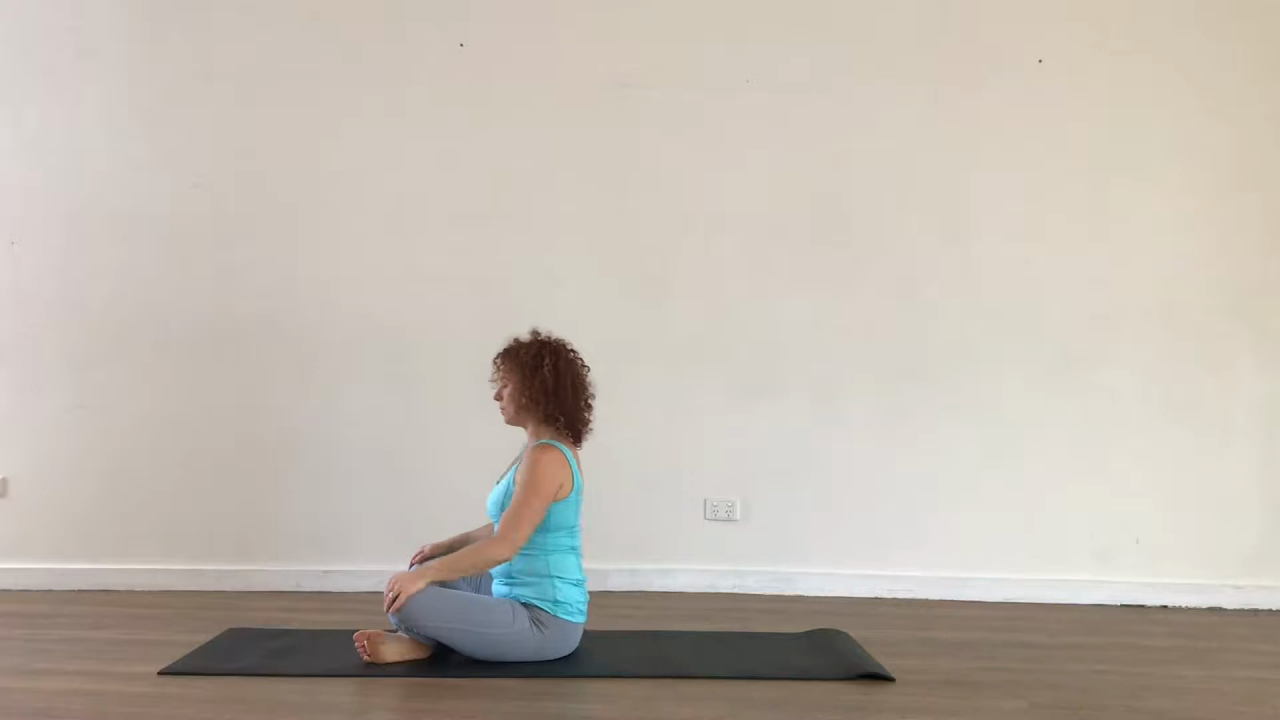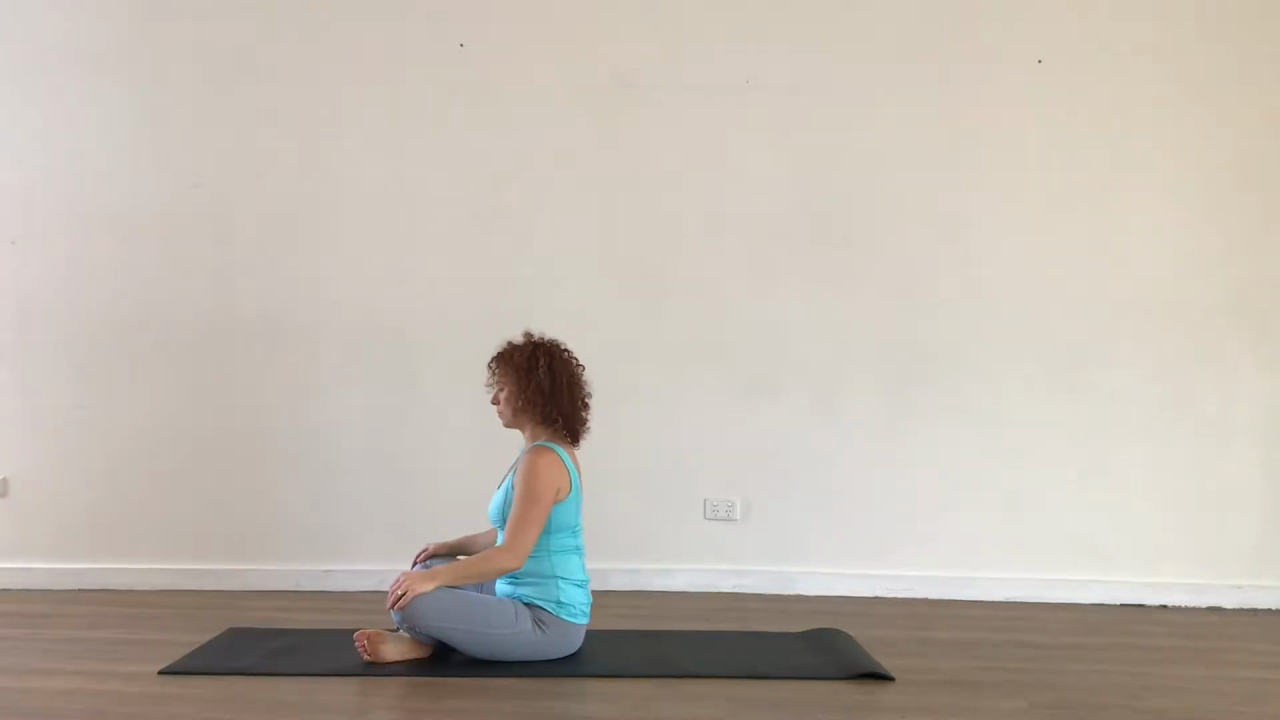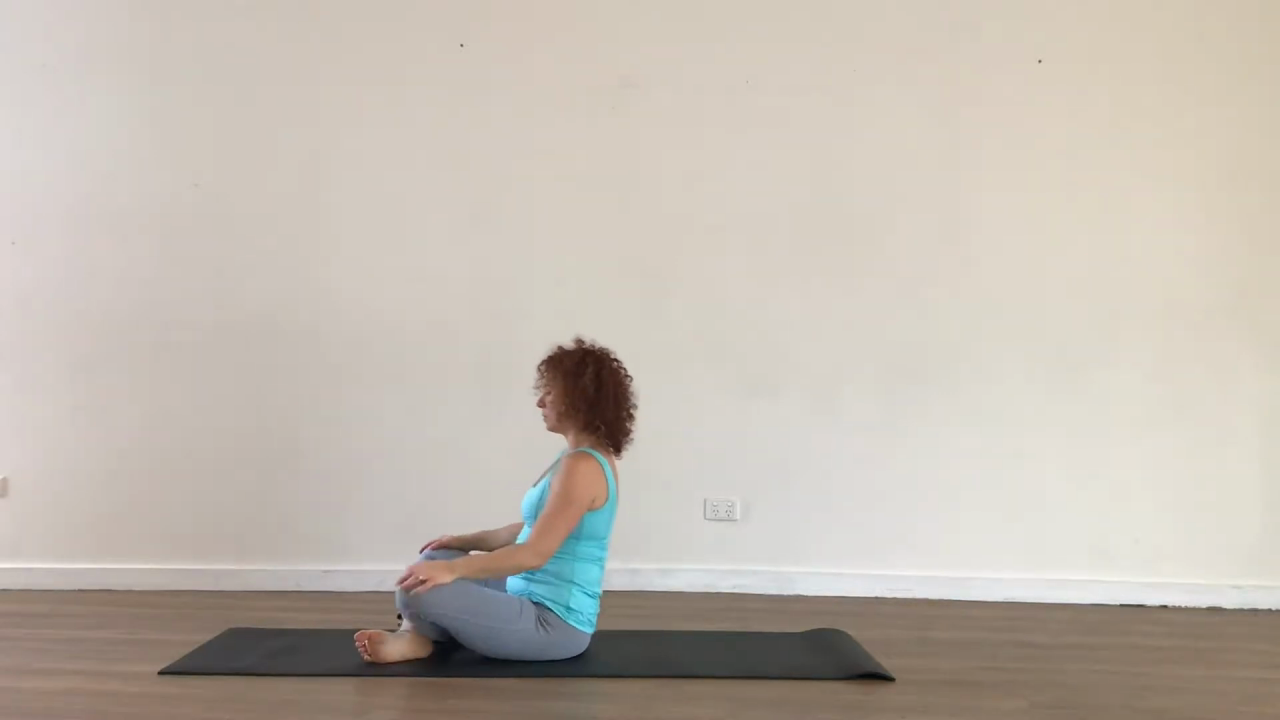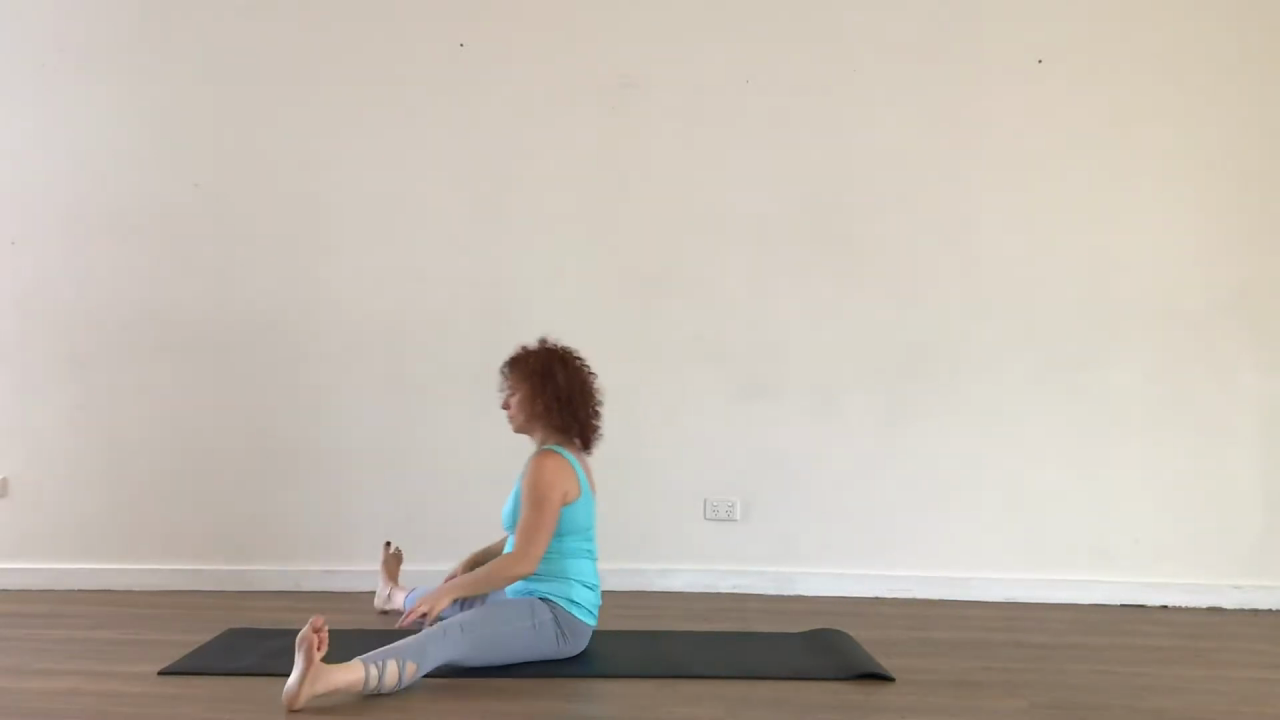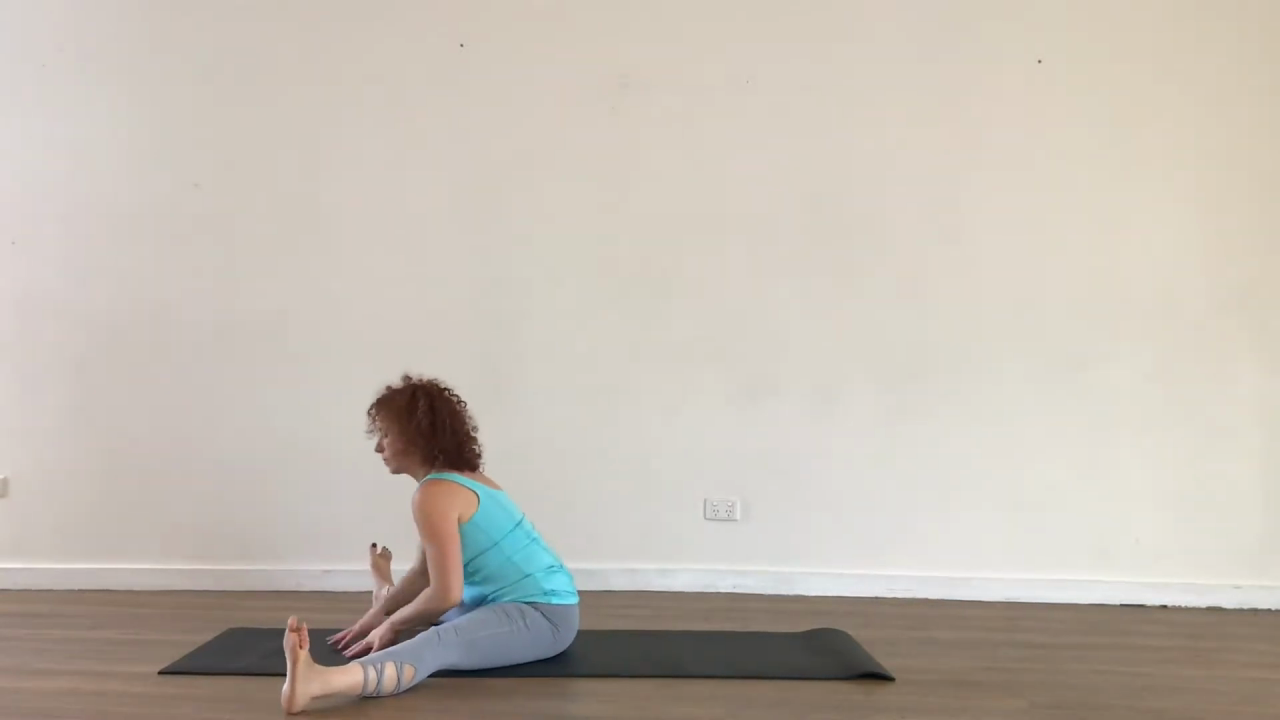
dt=1s
person 1, frame 1
left shoulder: (545, 458)
right shoulder: (550, 450)
left elbow: (504, 546)
right elbow: (508, 529)
left wrist: (424, 575)
right wrist: (447, 546)
left hip: (544, 622)
right hip: (530, 601)
left knee: (409, 602)
right knee: (428, 569)
left ankle: (418, 642)
person 1, frame 2
left shoulder: (542, 460)
right shoulder: (552, 452)
left elbow: (512, 556)
right elbow: (512, 535)
left wrist: (434, 578)
right wrist: (451, 547)
left hip: (547, 622)
right hip: (531, 601)
left knee: (412, 600)
right knee: (430, 566)
left ankle: (419, 641)
person 1, frame 3
left shoulder: (582, 467)
right shoulder: (584, 458)
left elbow: (535, 554)
right elbow: (533, 529)
left wrist: (453, 569)
right wrist: (464, 541)
left hip: (553, 626)
right hip: (538, 606)
left knee: (419, 581)
right knee: (433, 555)
left ankle: (420, 637)
person 1, frame 4
left shoulder: (547, 465)
right shoulder: (562, 457)
left elbow: (524, 561)
left wrist: (450, 590)
right wrist: (468, 566)
left hip: (558, 620)
right hip: (545, 604)
left knee: (444, 639)
right knee: (460, 601)
left ankle: (323, 680)
right ankle: (395, 596)
person 1, frame 5
left shoulder: (433, 494)
right shoulder: (462, 479)
left elbow: (447, 593)
right elbow: (423, 575)
left wrist: (390, 626)
right wrist: (377, 613)
left hip: (542, 616)
right hip: (537, 603)
left knee: (436, 645)
right knee: (421, 595)
left ankle: (318, 684)
right ankle: (389, 591)
